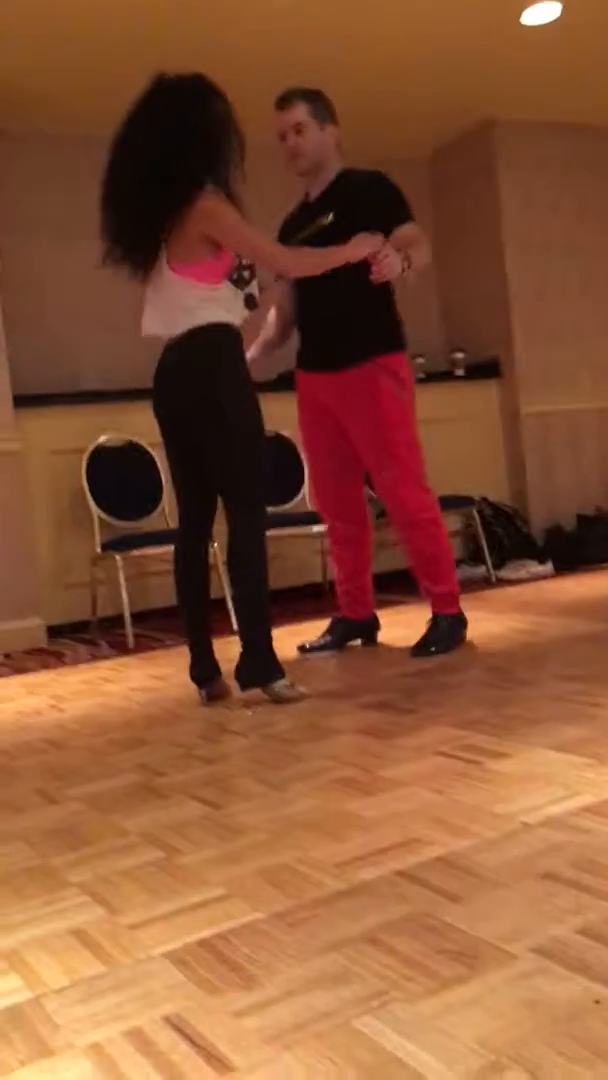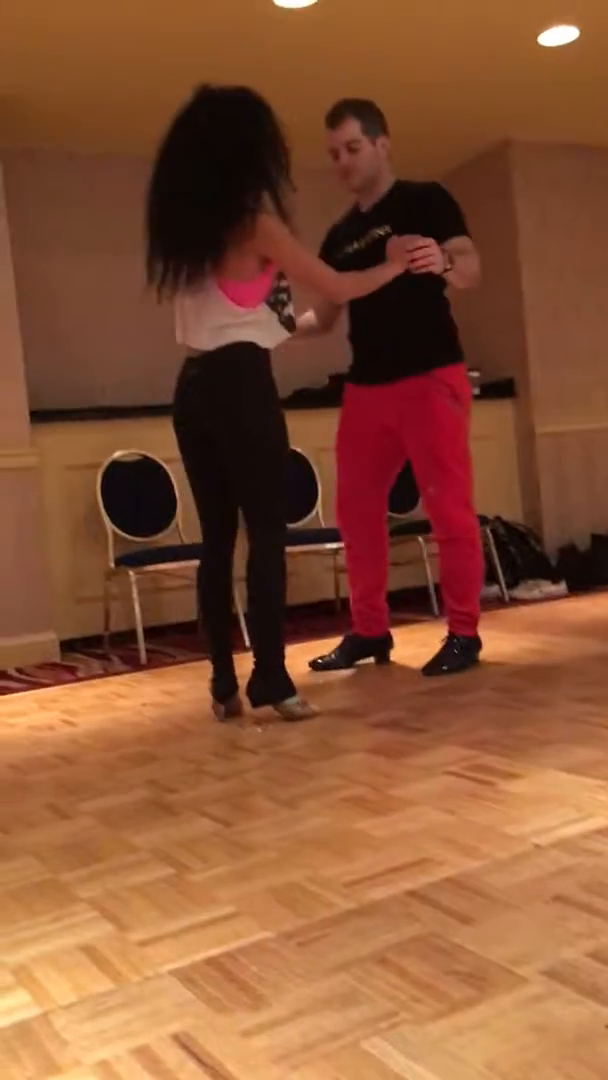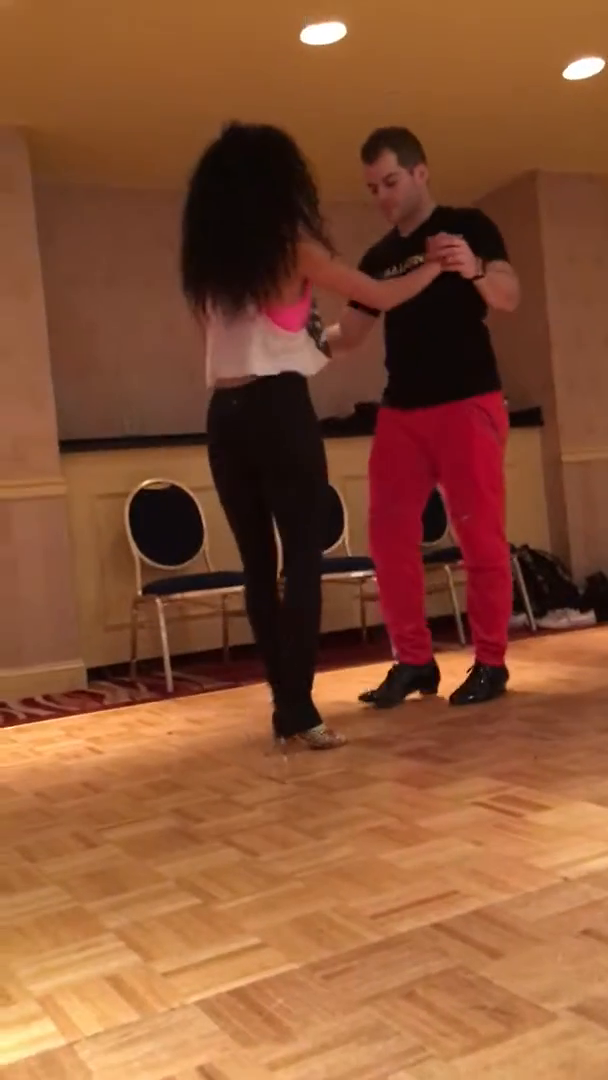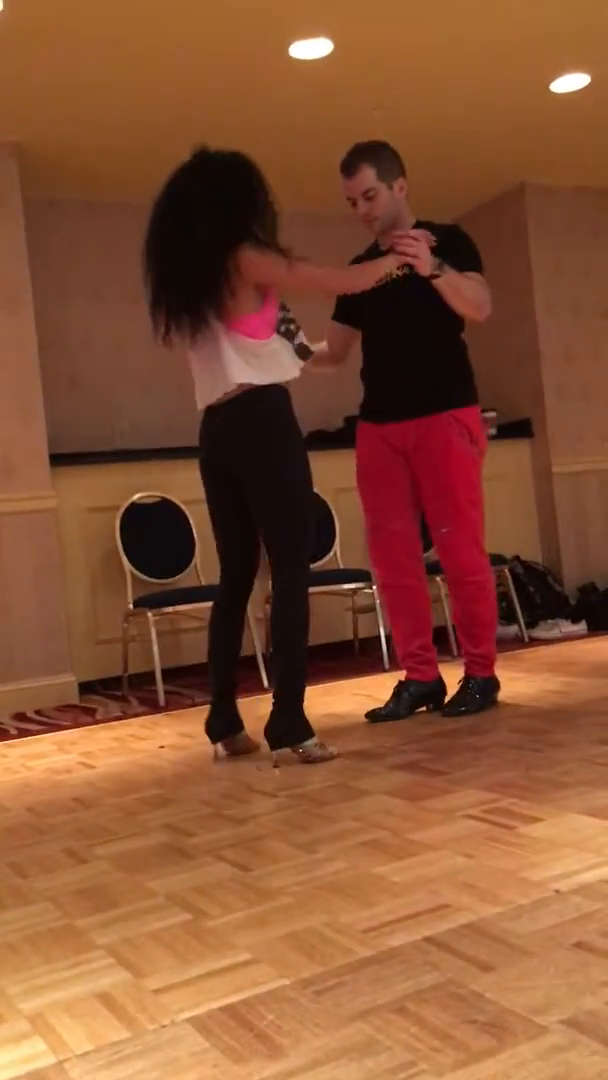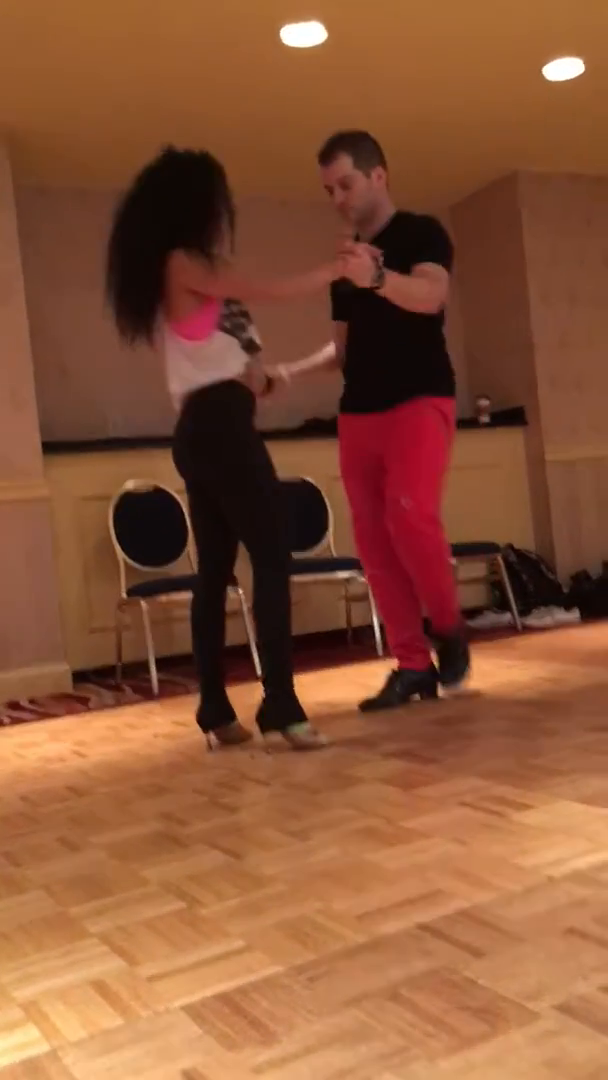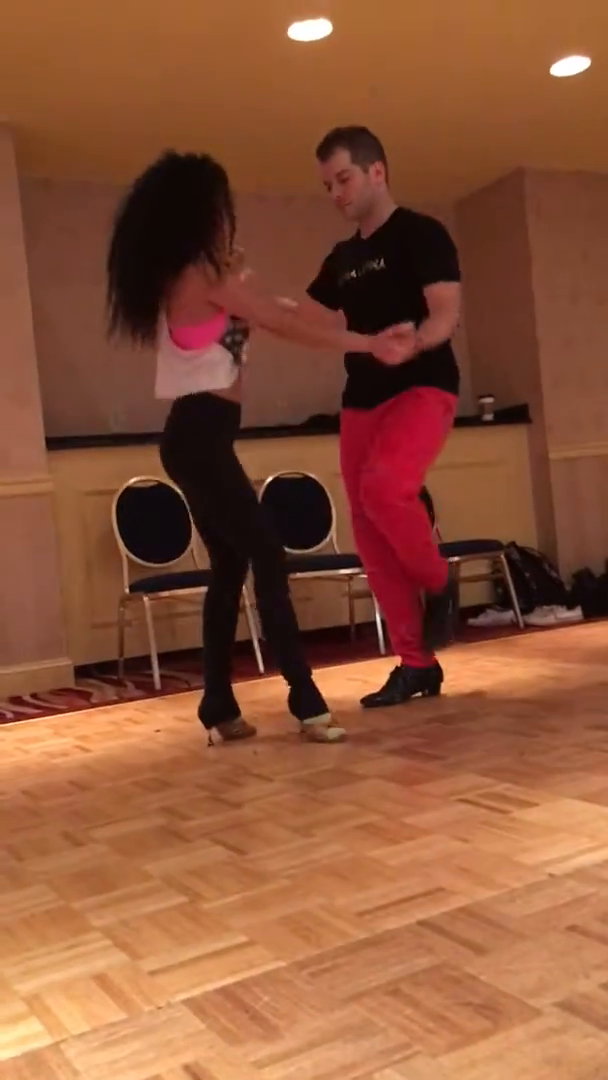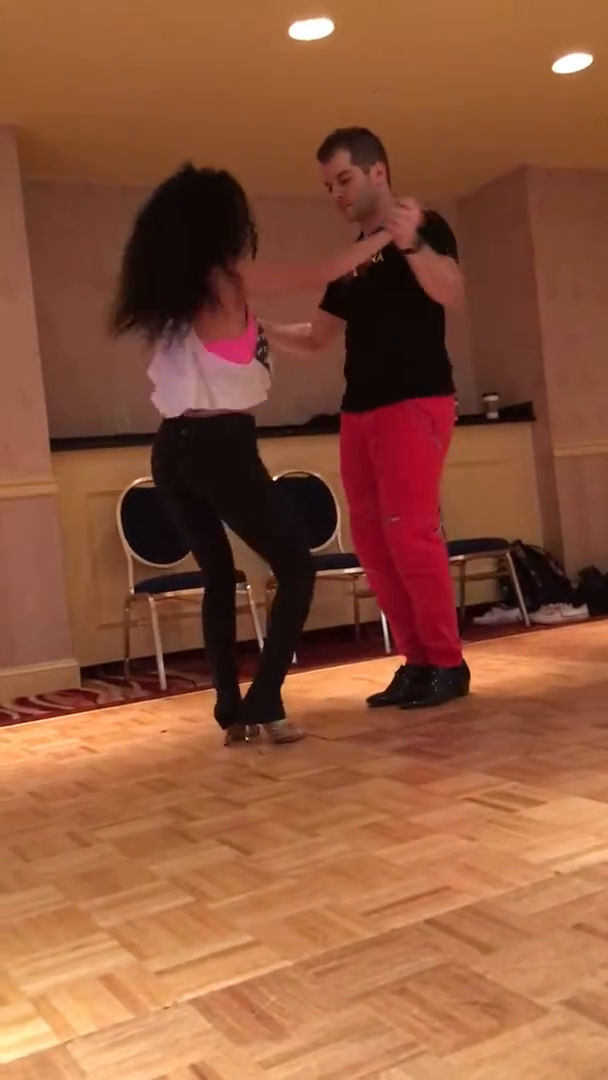
dt=0.3s
person 1, frame 1
left shoulder: (151, 212)
right shoulder: (203, 203)
right elbow: (286, 263)
right wrist: (353, 250)
left hip: (172, 372)
right hip: (211, 364)
left knee: (193, 520)
right knee: (245, 511)
left ankle: (203, 667)
right ankle: (258, 662)
person 1, frame 2
left shoulder: (187, 223)
right shoulder: (254, 220)
right elbow: (337, 288)
right wrist: (394, 266)
left hip: (191, 386)
right hip: (238, 382)
left knee: (216, 536)
right knee: (266, 530)
left ankle: (224, 682)
right ankle: (270, 680)
person 1, frame 3
left shoulder: (208, 259)
right shoulder: (293, 246)
right elbow: (380, 296)
right wrist: (435, 266)
left hip: (225, 416)
right hip: (279, 409)
left knee: (258, 565)
right knee: (302, 559)
left ankle: (286, 702)
right ankle: (299, 708)
person 1, frame 4
left shoulder: (184, 277)
right shoulder: (246, 259)
right elbow: (342, 283)
right wrist: (398, 257)
left hip: (215, 430)
right hip: (261, 421)
left knee: (234, 577)
right knee: (290, 572)
left ankle: (224, 721)
right ankle: (288, 721)
person 1, frame 5
left shoulder: (177, 269)
right shoulder: (184, 262)
right elbow: (271, 289)
left wrist: (256, 372)
right wrist: (343, 268)
left hip: (203, 426)
right hip: (222, 423)
left knee: (215, 569)
right knee: (272, 559)
left ankle: (215, 711)
right ankle: (281, 709)
person 1, frame 6
left shoulder: (173, 276)
right shoulder: (200, 273)
right elbow: (285, 324)
left wrist: (236, 279)
right wrist: (371, 343)
left hip: (194, 432)
right hip: (200, 434)
left knee: (229, 565)
right knee: (267, 559)
left ankle: (219, 708)
right ankle: (305, 698)
person 1, frame 7
left shoulder: (165, 290)
right shoulder: (230, 280)
right elbow: (316, 275)
right wrist: (386, 239)
left hip: (173, 449)
right hip: (223, 445)
left knee: (219, 578)
right knee: (296, 568)
left ankle: (230, 708)
right ankle: (263, 703)
person 2, frame 1
left shoulder: (369, 189)
right shoulder: (292, 225)
left elbow: (418, 248)
left wrist: (399, 260)
right wrist: (253, 353)
left hip: (373, 364)
right hip: (315, 374)
left knee: (402, 488)
right knee: (336, 499)
left ankle: (447, 612)
right ankle: (355, 614)
person 2, frame 2
left shoulder: (426, 201)
right shoulder: (339, 236)
left elbow: (470, 268)
right elbow: (324, 315)
left wrist: (443, 262)
left hip: (430, 377)
right hip: (365, 386)
left knee: (448, 505)
right knee: (357, 509)
left ankle: (464, 633)
right ankle: (368, 631)
person 2, frame 3
left shoulder: (469, 226)
right shoulder: (377, 259)
left elbow: (510, 297)
right elbow: (347, 334)
left wrist: (473, 268)
left hip: (468, 402)
right hip: (400, 411)
left knee: (480, 534)
right knee: (390, 533)
left ankle: (490, 661)
right ankle: (414, 660)
person 2, frame 4
left shoulder: (447, 240)
right shoulder: (358, 271)
left elbow: (479, 307)
right elbow: (335, 349)
left wrist: (432, 267)
left hip: (445, 415)
right hip: (378, 425)
left knee: (459, 546)
right knee: (392, 553)
left ankle: (481, 673)
right ankle: (420, 678)
person 2, frame 5
left shoulder: (421, 232)
right shoulder: (344, 263)
left elbow: (430, 296)
left wrist: (376, 278)
right wrist: (293, 372)
left hip: (420, 399)
right hip: (358, 413)
left knee: (410, 513)
right knee: (374, 542)
left ankle: (450, 627)
right ankle: (414, 664)
person 2, frame 6
left shoulder: (423, 234)
right shoulder: (341, 257)
left elbow: (446, 315)
right elbow: (306, 317)
left wrist: (412, 344)
left hip: (421, 391)
right hip: (361, 406)
left knee: (384, 486)
right knee: (373, 540)
left ankle: (436, 583)
right ankle: (415, 662)
person 2, frame 7
left shoulder: (425, 226)
left elbow: (450, 291)
right elbow: (317, 336)
left wrist: (411, 244)
right wrist: (256, 331)
left hip: (415, 404)
right hip: (359, 411)
left knee: (409, 531)
right knee: (372, 541)
left ankle: (448, 663)
right ankle: (417, 660)
